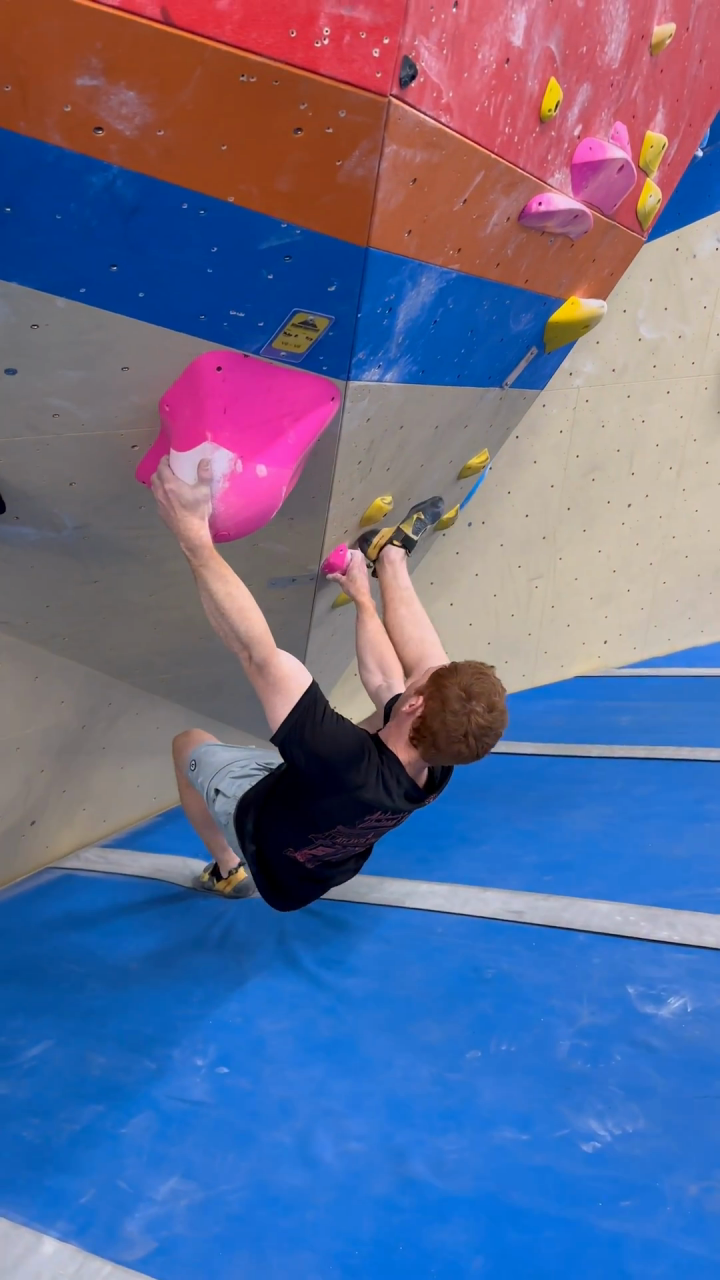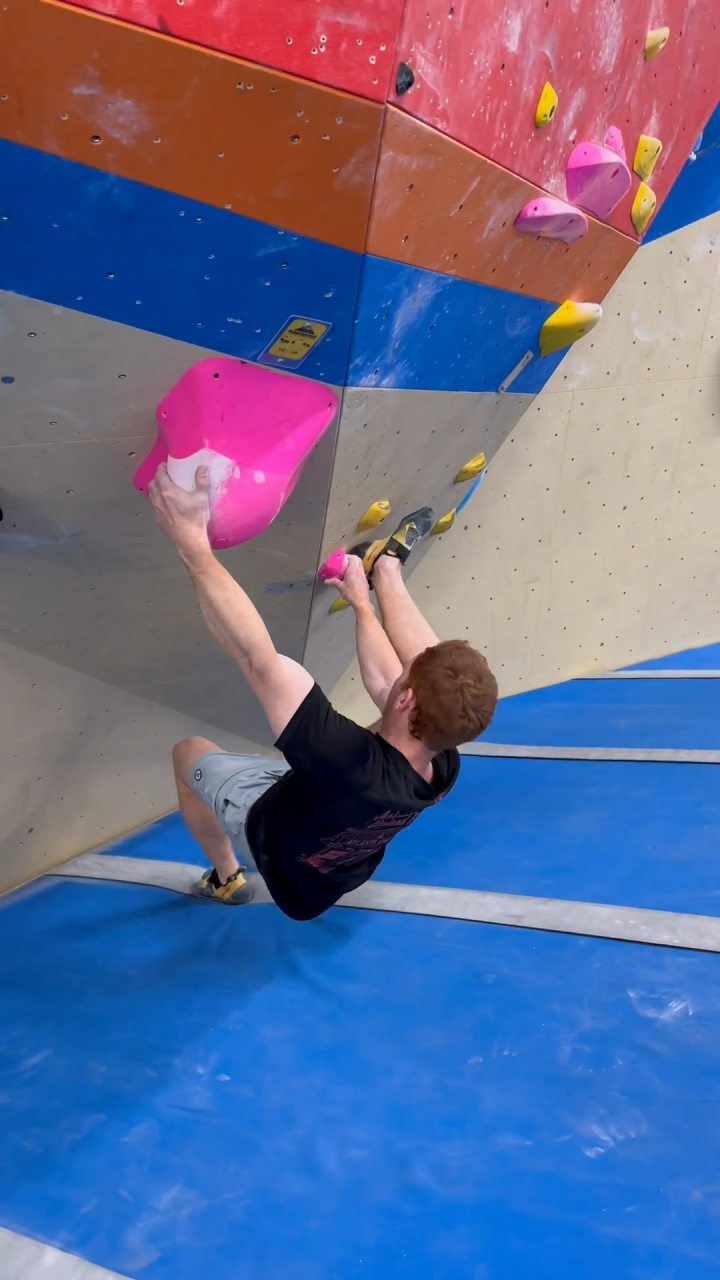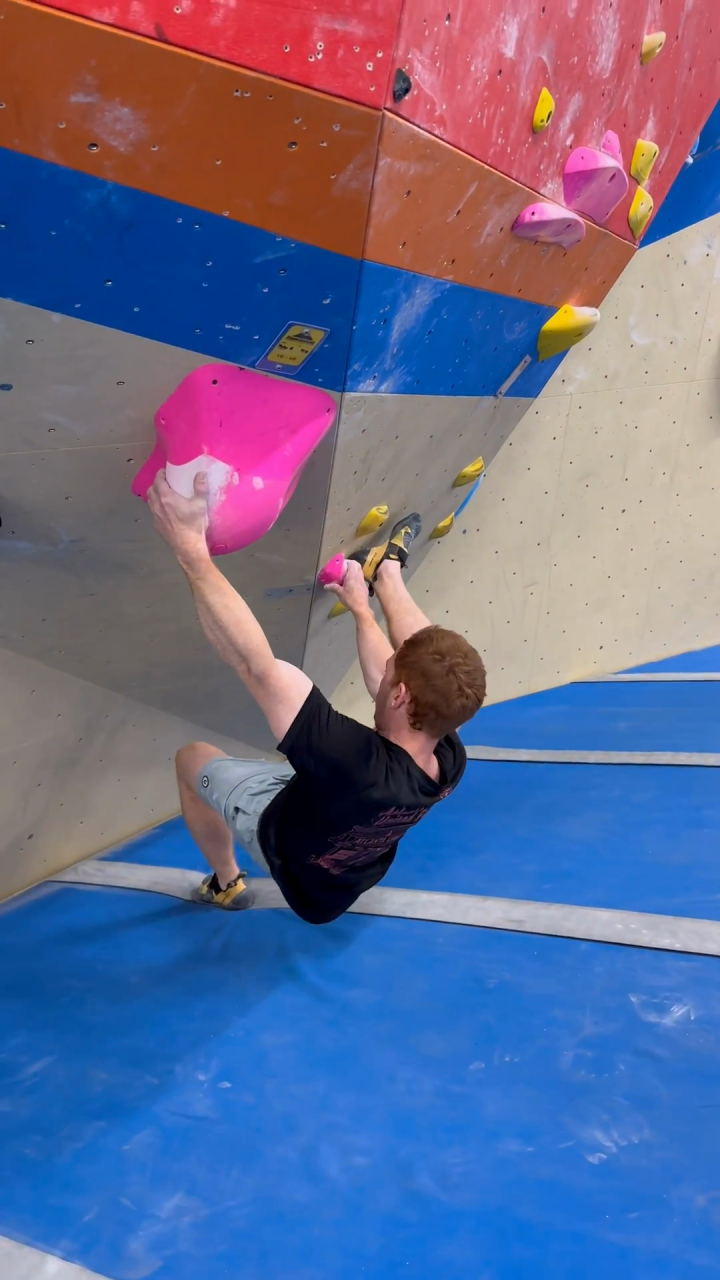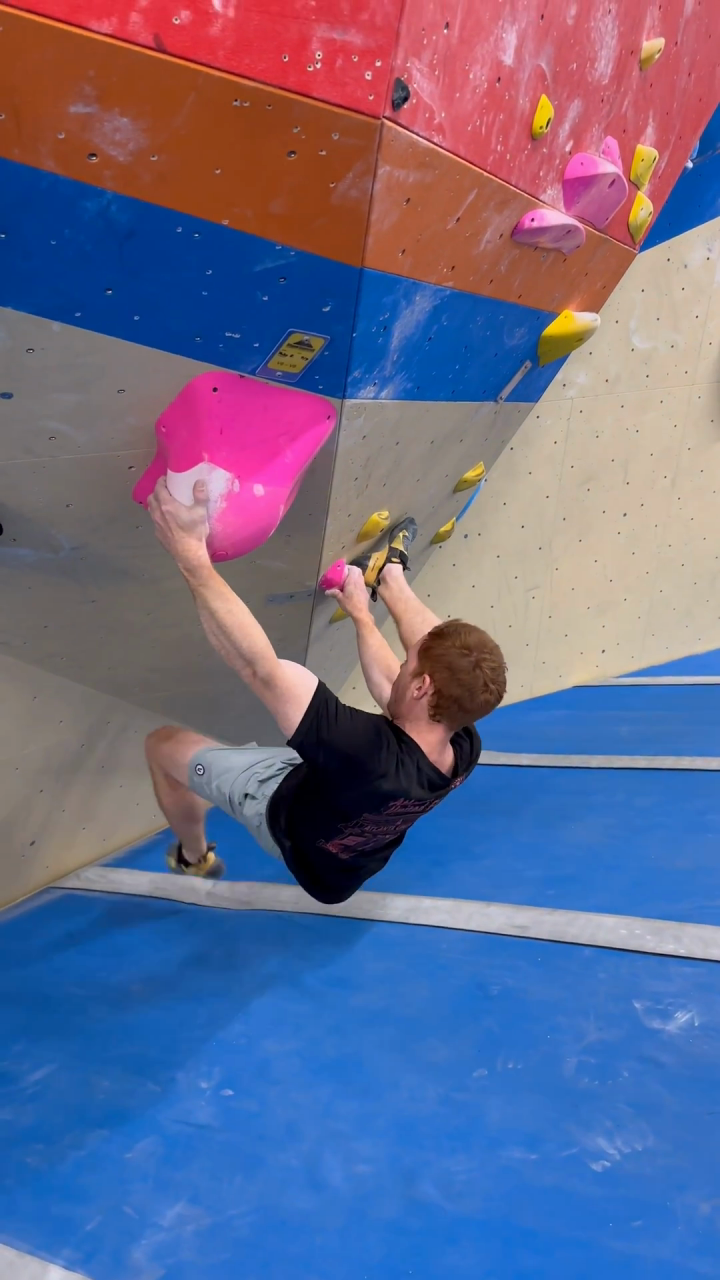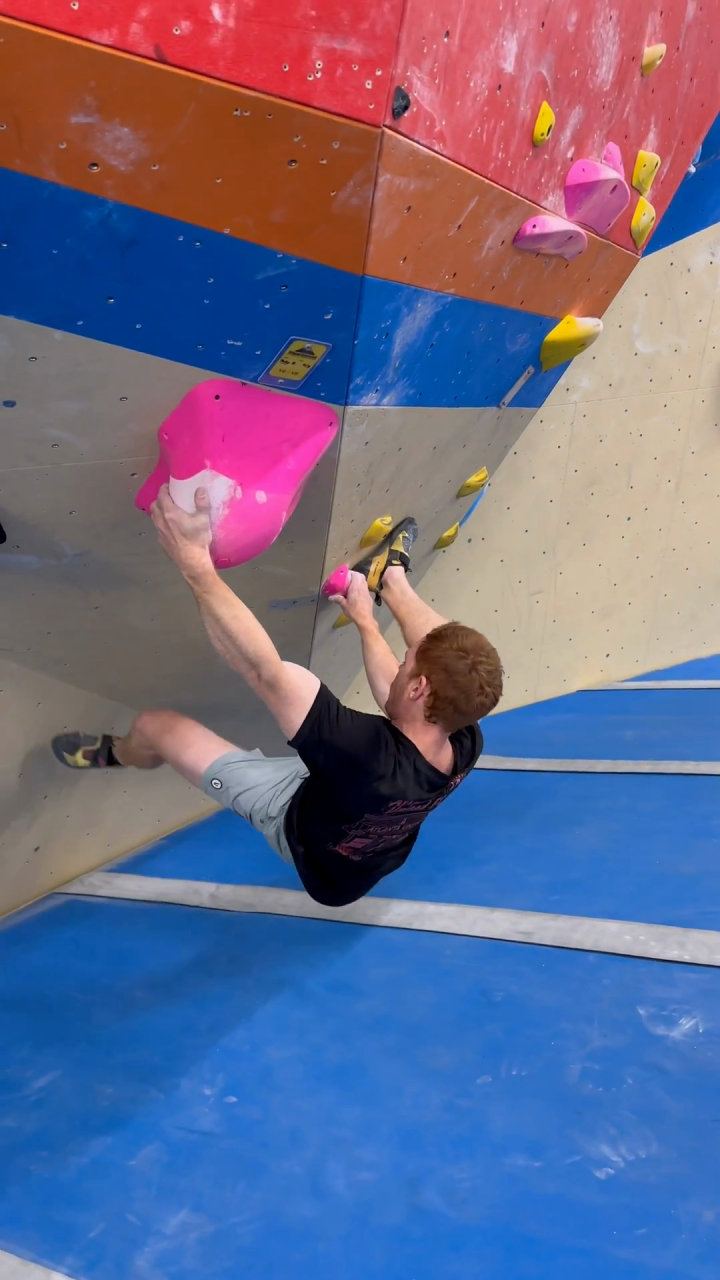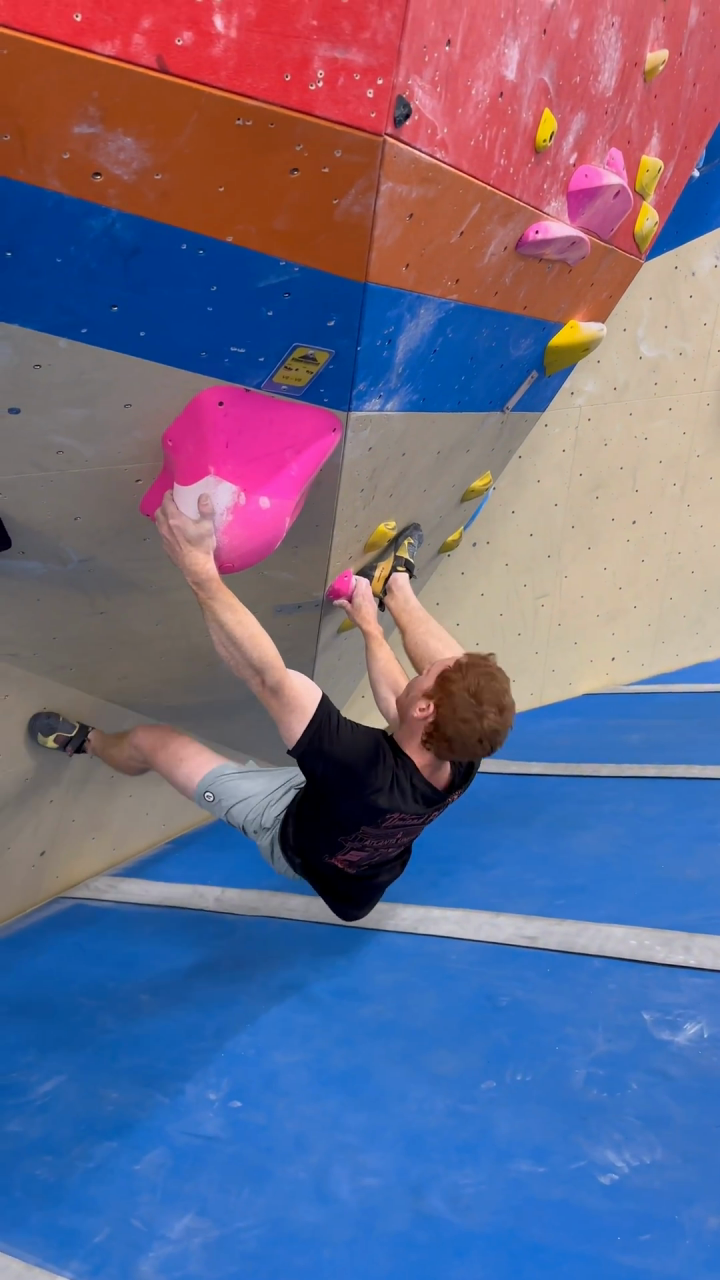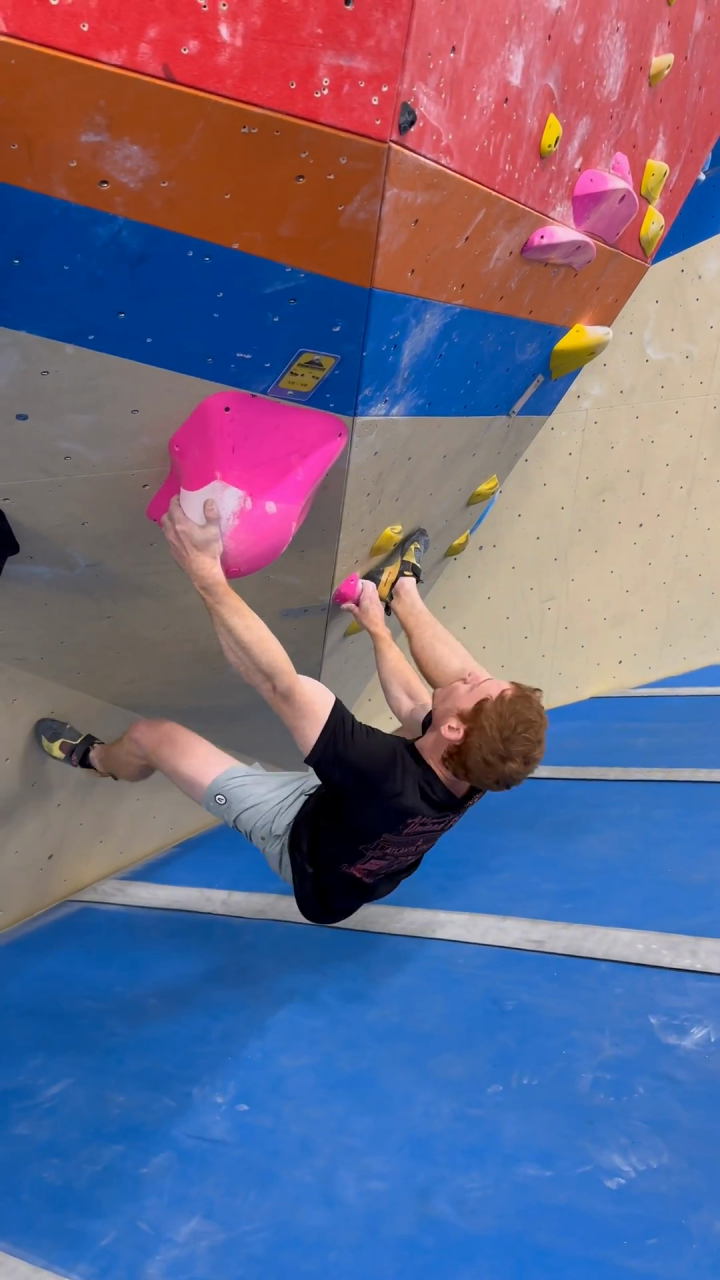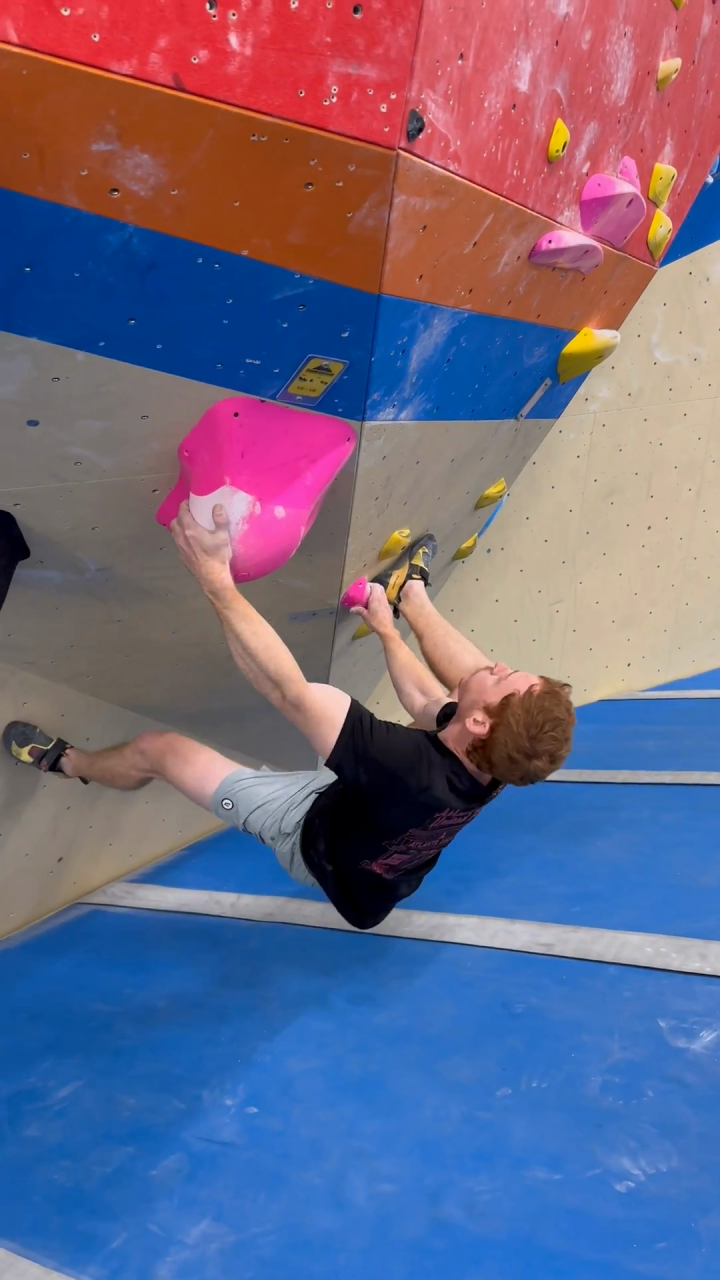
dt=0.2s
person 1, frame 1
left shoulder: (341, 756)
right shoulder: (436, 772)
left elbow: (258, 653)
right elbow: (383, 680)
left wrist: (193, 537)
right wrist: (362, 598)
left hip: (262, 825)
left knee: (188, 744)
left ankle: (228, 872)
right ankle: (391, 555)
person 1, frame 2
left shoulder: (346, 757)
right shoulder: (444, 769)
left elbow: (258, 659)
right elbow: (384, 682)
left wrist: (192, 544)
right wrist: (361, 605)
left hip: (274, 832)
left knee: (189, 752)
left ankle: (226, 879)
right ankle: (386, 566)
person 1, frame 3
left shoulder: (349, 759)
right shoulder: (450, 763)
left elbow: (257, 665)
right elbow: (388, 688)
left wrist: (190, 549)
right wrist: (360, 611)
left hip: (283, 835)
left knee: (192, 758)
right knee: (440, 656)
left ankle: (226, 884)
right ankle: (385, 571)
person 1, frame 4
left shoulder: (362, 749)
right shoulder: (466, 749)
left elbow: (258, 665)
right elbow: (396, 695)
left wrist: (190, 556)
right wrist: (360, 615)
left hip: (292, 817)
left knee: (165, 744)
left ankle: (194, 854)
right ankle: (386, 572)
person 1, frame 5
left shoulder: (361, 752)
right shoulder: (465, 747)
left elbow: (265, 670)
right elbow: (400, 699)
left wrist: (195, 563)
right wrist: (365, 620)
left hip: (302, 828)
left knee: (156, 725)
right knee: (460, 649)
left ankle: (113, 752)
right ankle: (389, 578)
person 1, frame 6
left shoulder: (359, 764)
right shoulder: (462, 764)
left elbow: (269, 676)
right elbow: (400, 702)
left wrist: (199, 570)
right wrist: (369, 626)
left hip: (294, 836)
left knee: (148, 741)
right knee: (468, 671)
left ankle: (90, 741)
right ankle: (394, 584)
person 1, frame 7
left shoulder: (384, 769)
right shoulder: (485, 768)
left elbow: (280, 683)
right elbow: (413, 706)
left wrist: (206, 575)
right wrist: (377, 630)
left hip: (301, 840)
right hip: (358, 809)
left knee: (153, 736)
right knee: (474, 682)
left ankle: (97, 757)
right ankle: (401, 591)
person 1, frame 8
left shoulder: (407, 764)
right shoulder: (500, 759)
left elbow: (292, 690)
right elbow: (433, 701)
left wrist: (215, 579)
right wrist: (385, 632)
left hip: (317, 841)
right hip: (370, 831)
left knee: (155, 748)
right knee: (485, 675)
left ankle: (70, 762)
right ankle: (409, 595)
